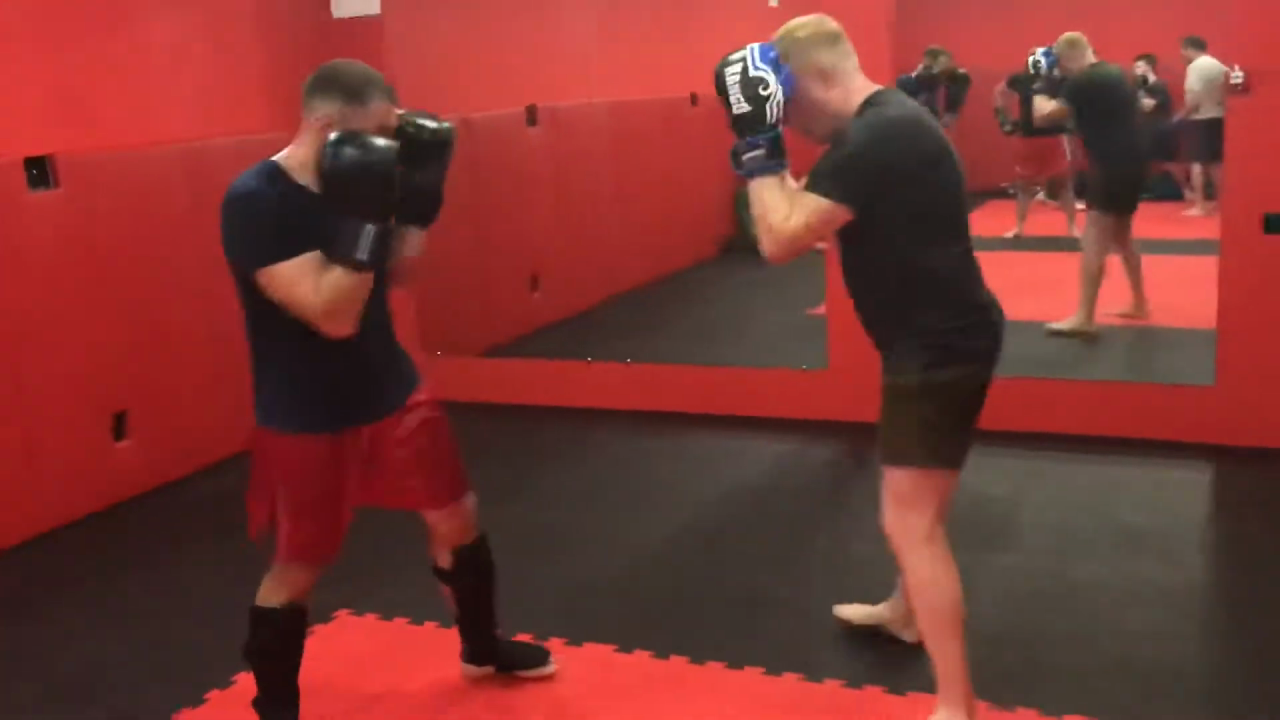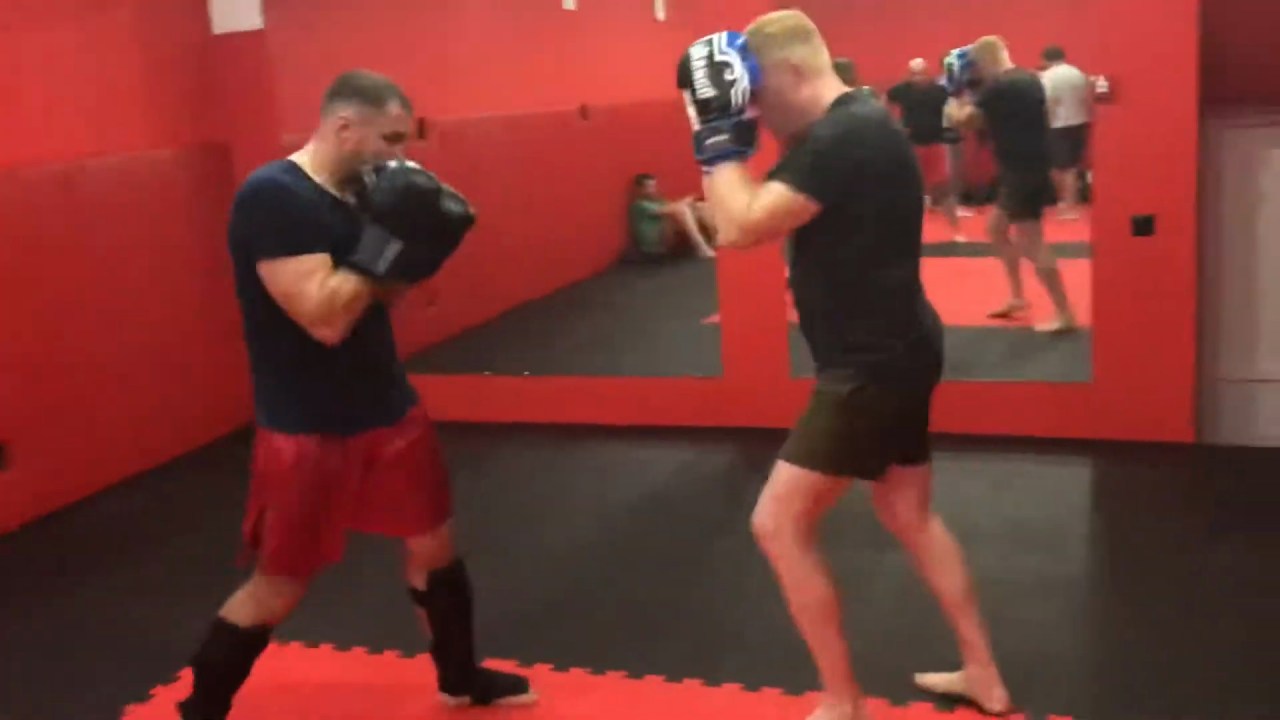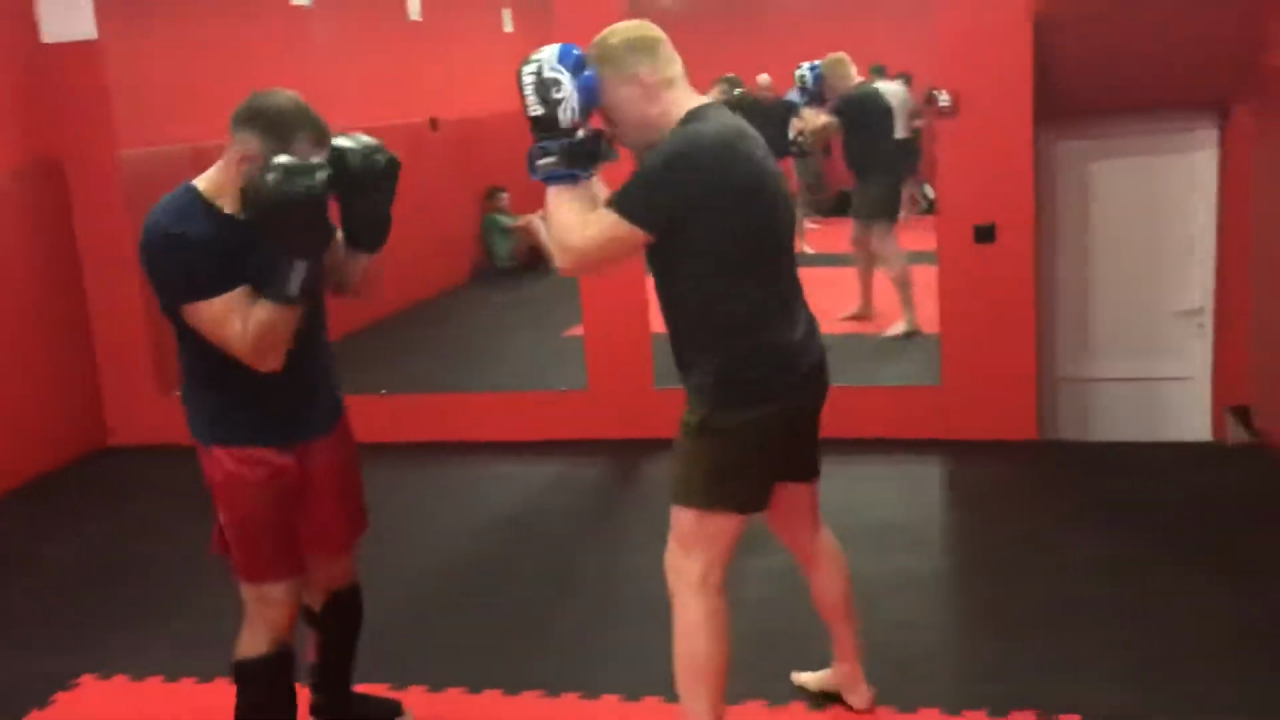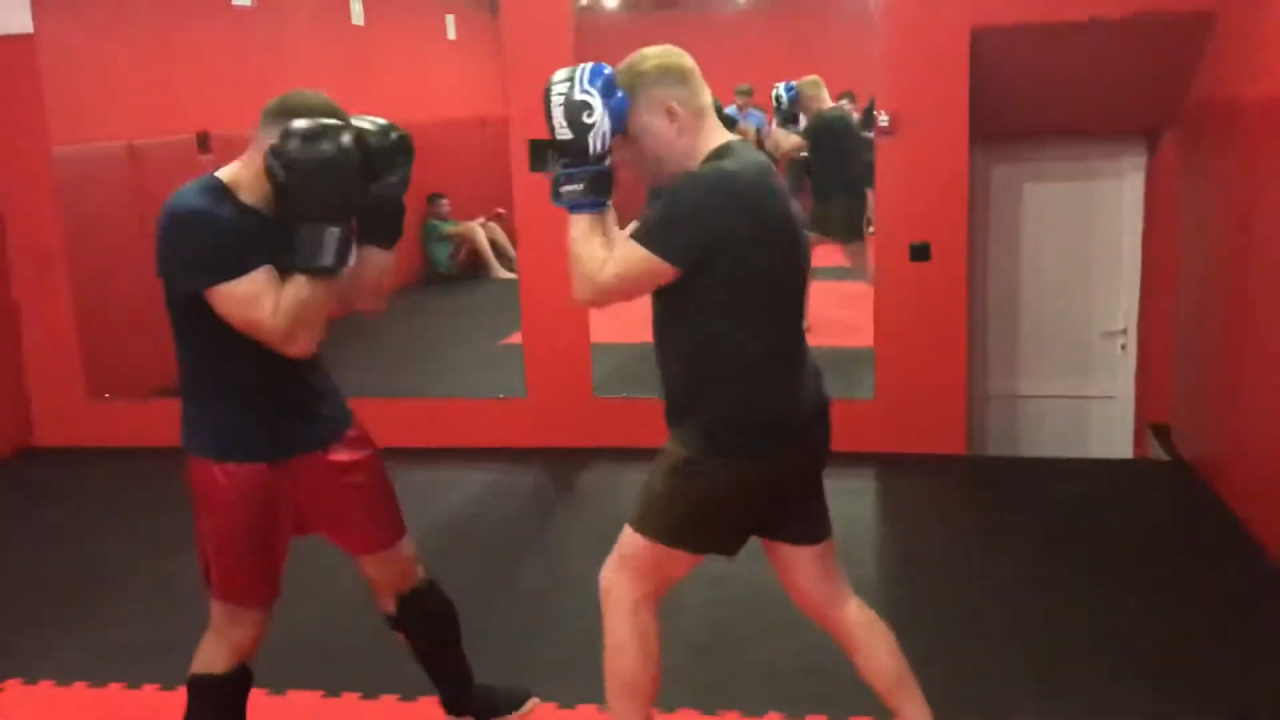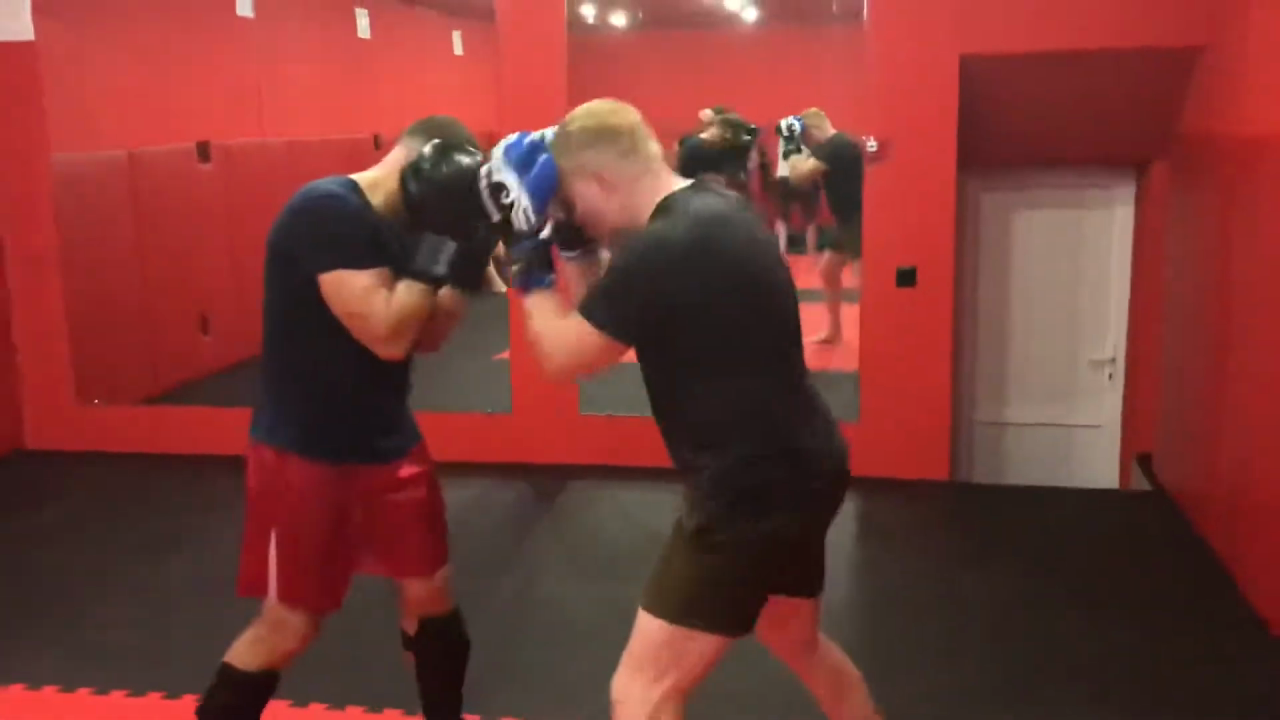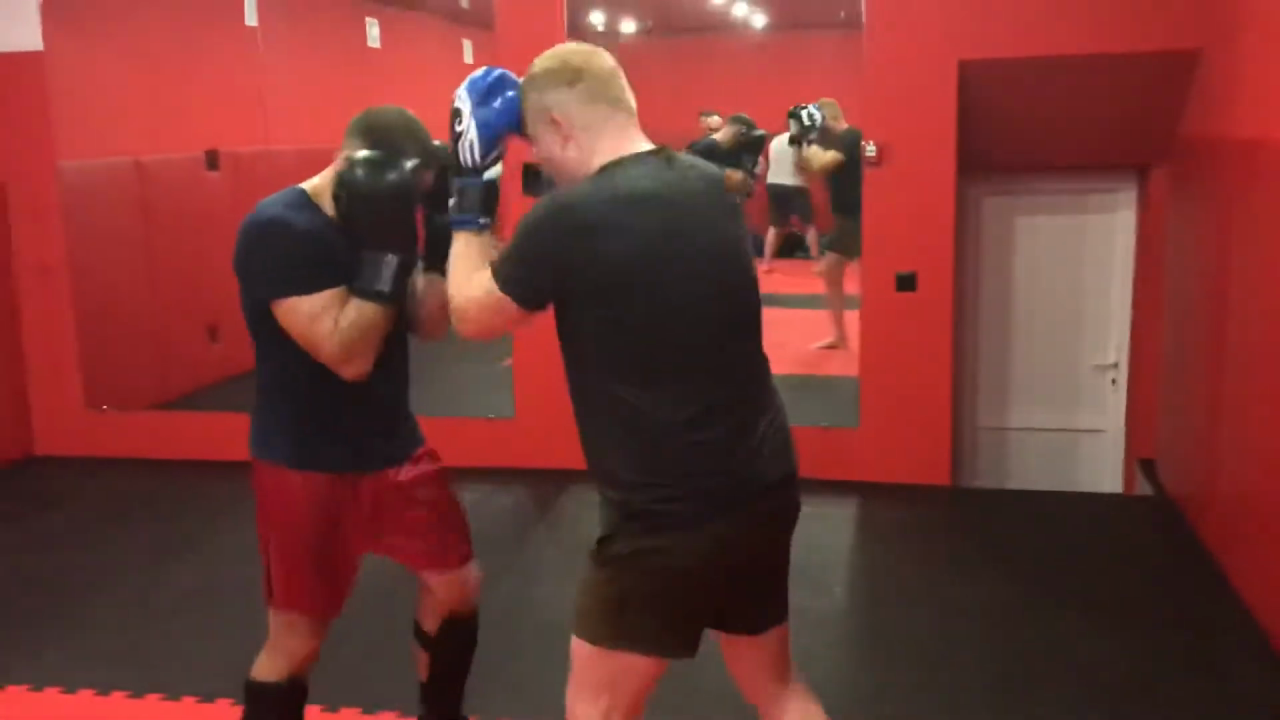
dt=0.4s
person 1, frame 1
left shoulder: (878, 137)
right shoulder: (885, 121)
left elbow: (780, 238)
right elbow: (807, 208)
left wrist: (757, 139)
right wrist: (761, 139)
left hip: (941, 347)
right hip: (936, 336)
left knee: (909, 522)
right knee: (907, 498)
right ankle: (908, 610)
person 1, frame 2
left shoulder: (846, 135)
right shoulder: (853, 126)
left elbow: (739, 227)
right elbow: (768, 207)
left wrist: (717, 131)
right wrist: (725, 130)
left hip: (872, 367)
right hip: (894, 356)
left knee: (778, 525)
right knee: (911, 516)
person 1, frame 3
left shoulder: (686, 155)
right shoulder: (722, 135)
left elbow: (576, 250)
right elbow: (613, 219)
left wrist: (555, 146)
right wrist: (578, 155)
left hip: (738, 389)
right hip: (785, 369)
left knee: (692, 571)
right knee: (803, 529)
person 1, frame 4
left shoulder: (714, 190)
right shoulder: (738, 174)
left elbow: (595, 282)
right elbow: (629, 248)
left wrist: (578, 172)
right wrist: (592, 176)
left hip: (729, 439)
right hip: (787, 426)
left knee: (625, 586)
right knee: (830, 599)
person 1, frame 5
left shoulder: (662, 251)
right shoulder: (721, 209)
left elbow: (564, 359)
left wrist: (529, 252)
right wrist: (575, 239)
left hip: (746, 491)
right hip: (804, 471)
right knee: (799, 642)
person 1, frame 6
left shoulder: (572, 217)
right shoulder: (708, 185)
left elbow: (473, 315)
left wrist: (468, 193)
left hip: (667, 511)
right hip: (762, 486)
person 2, frame 1
left shoulder: (371, 178)
right shoulder: (255, 202)
left elbow: (401, 265)
right elbow: (334, 317)
left wrist: (422, 184)
right wrist: (361, 217)
left hip: (393, 393)
right hip: (306, 419)
left knee: (456, 519)
right knee: (297, 568)
left ankle: (482, 647)
person 2, frame 2
left shoulder: (353, 196)
right shoulder: (271, 197)
right elbow: (324, 319)
left wrist: (418, 252)
right wrist: (384, 237)
left hip: (386, 409)
right hip: (307, 428)
left knee: (434, 544)
right knee: (278, 587)
person 2, frame 3
left shoulder: (287, 203)
right shoulder: (177, 232)
left elbow: (350, 279)
right elbow: (262, 350)
left wrist: (367, 209)
right wrist: (295, 248)
left hip: (317, 420)
right hip: (245, 441)
left knee: (335, 568)
right knee: (273, 605)
person 2, frame 4
left shoulder: (295, 200)
right shoulder: (196, 219)
left elbow: (360, 294)
right elbow: (293, 334)
left wrist: (381, 204)
right wrist: (324, 223)
left hip: (320, 425)
right hip: (238, 452)
left knee: (394, 567)
right knee: (238, 621)
person 2, frame 5
left shoulder: (404, 222)
right shoulder: (325, 212)
left elbow: (428, 335)
right elbow: (387, 336)
left wrist: (470, 250)
right wrist: (439, 238)
left hip: (388, 441)
right hip: (304, 451)
left knee: (431, 593)
right knee: (289, 624)
person 2, frame 6
left shoulder: (377, 220)
right shoulder: (278, 230)
left elbow: (429, 322)
right elbow: (350, 356)
right wrist: (383, 249)
left hip: (393, 443)
right hip: (306, 461)
left knee: (456, 585)
right knee: (297, 634)
person 3, frame 1
left shoulder: (1084, 81)
right shoulder: (1114, 74)
left elbow: (1043, 117)
left wrist: (1040, 88)
right wrist: (1058, 87)
left hip: (1115, 165)
right hip: (1133, 162)
left knee: (1093, 239)
right knee: (1121, 235)
left ankle: (1084, 317)
right ankle: (1139, 303)
person 3, frame 2
left shoulder: (1001, 87)
right shoulder: (1026, 79)
left elbow: (960, 120)
left wrist: (955, 92)
right wrist: (975, 90)
left hip: (1026, 172)
right hip: (1023, 169)
left knee: (1032, 245)
right knee: (996, 228)
left ankle: (1065, 313)
right ankle: (1017, 297)
person 3, frame 3
left shoulder: (856, 98)
right shoulder: (865, 94)
left elbow: (815, 128)
right elbow: (832, 121)
right wrist: (818, 103)
left hip: (881, 178)
right hip: (870, 178)
left knee: (884, 246)
right knee: (860, 240)
left ankle: (909, 317)
right ankle: (866, 305)
person 3, frame 4
left shoulder: (826, 122)
right shoulder: (837, 117)
left elbow: (785, 149)
left hip: (844, 201)
right hip: (828, 200)
left knee: (862, 266)
person 3, frame 5
left shoulder: (836, 146)
right shoulder: (832, 145)
left elbow: (799, 176)
right elbow: (800, 178)
left wrist: (793, 147)
right wrist: (793, 148)
left hip: (860, 220)
right hip: (848, 219)
right knee: (826, 270)
right ankle: (833, 330)
person 3, frame 6
left shoulder: (851, 138)
right shoulder: (834, 140)
left elbow: (819, 165)
right elbow: (808, 168)
left wrist: (812, 135)
right wrist: (802, 139)
left hip: (861, 219)
right hip: (846, 219)
right knee: (829, 272)
right ankle: (839, 335)
